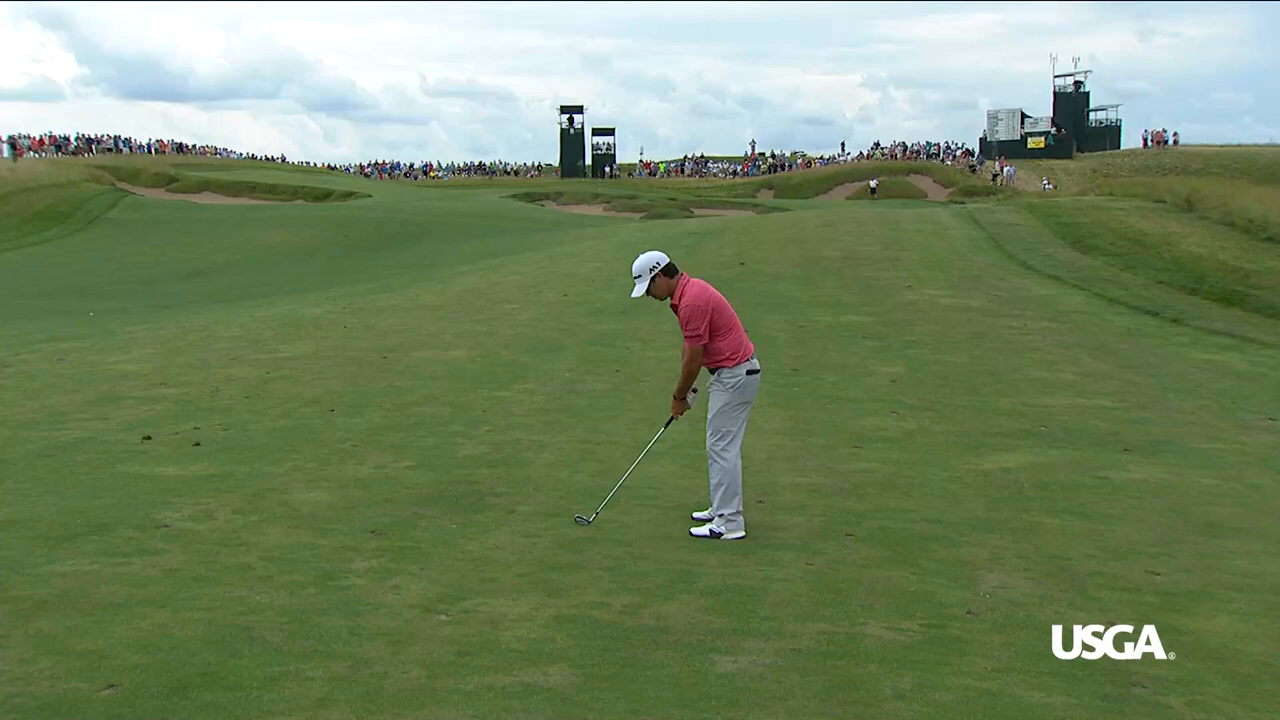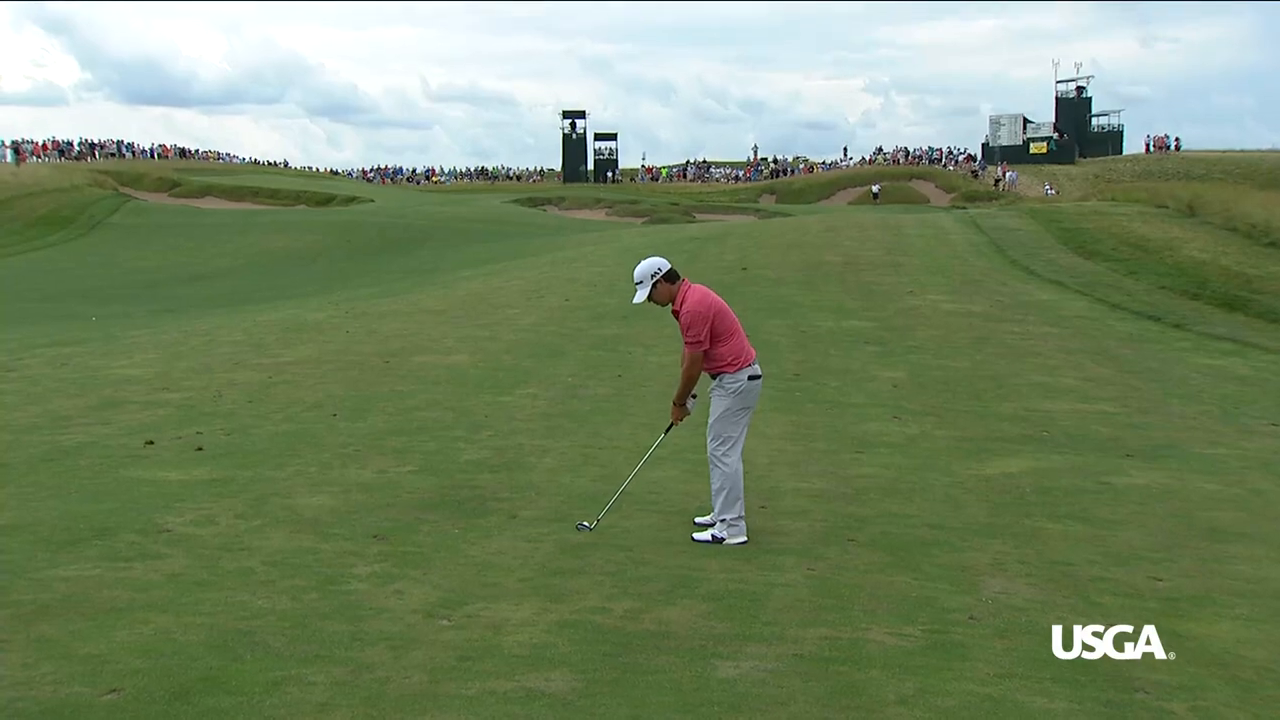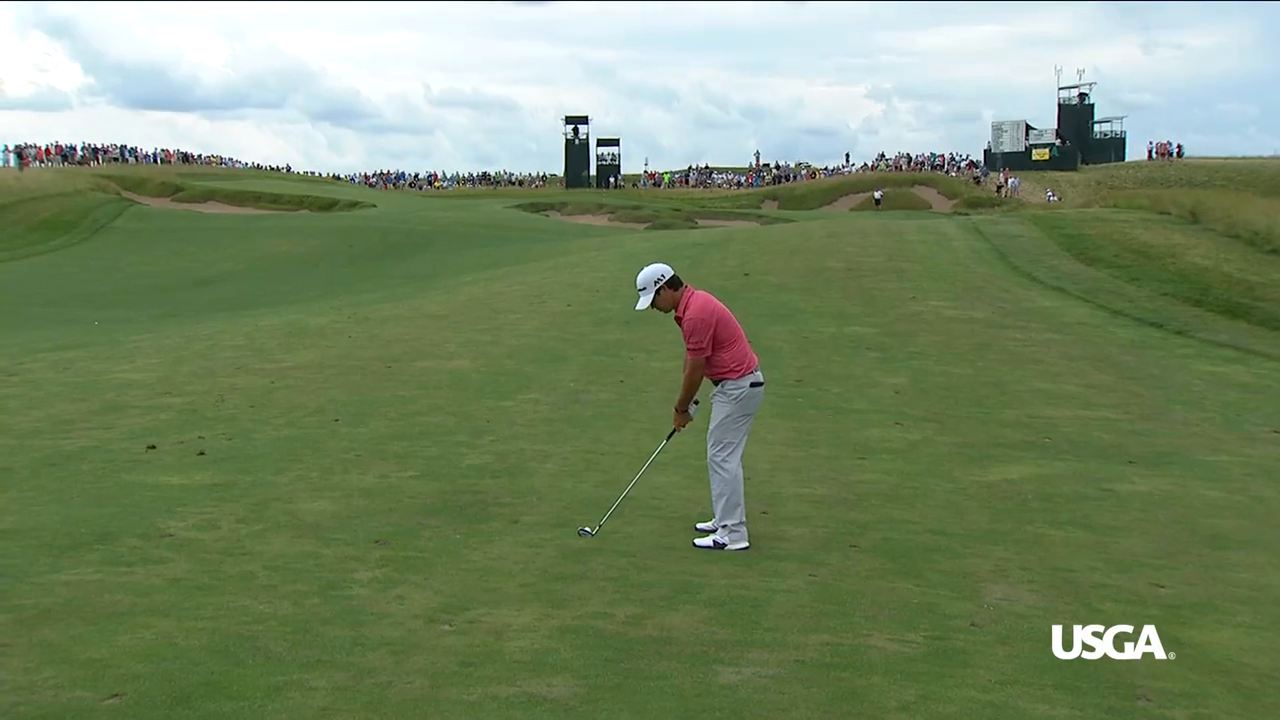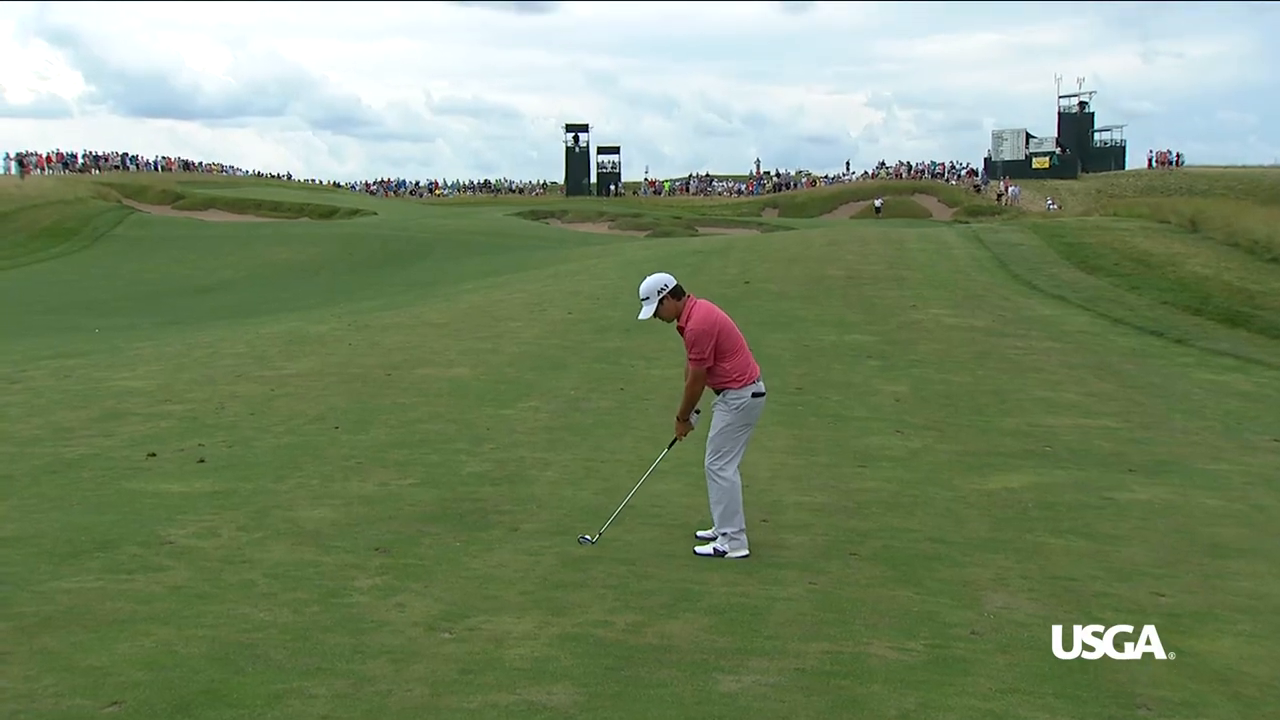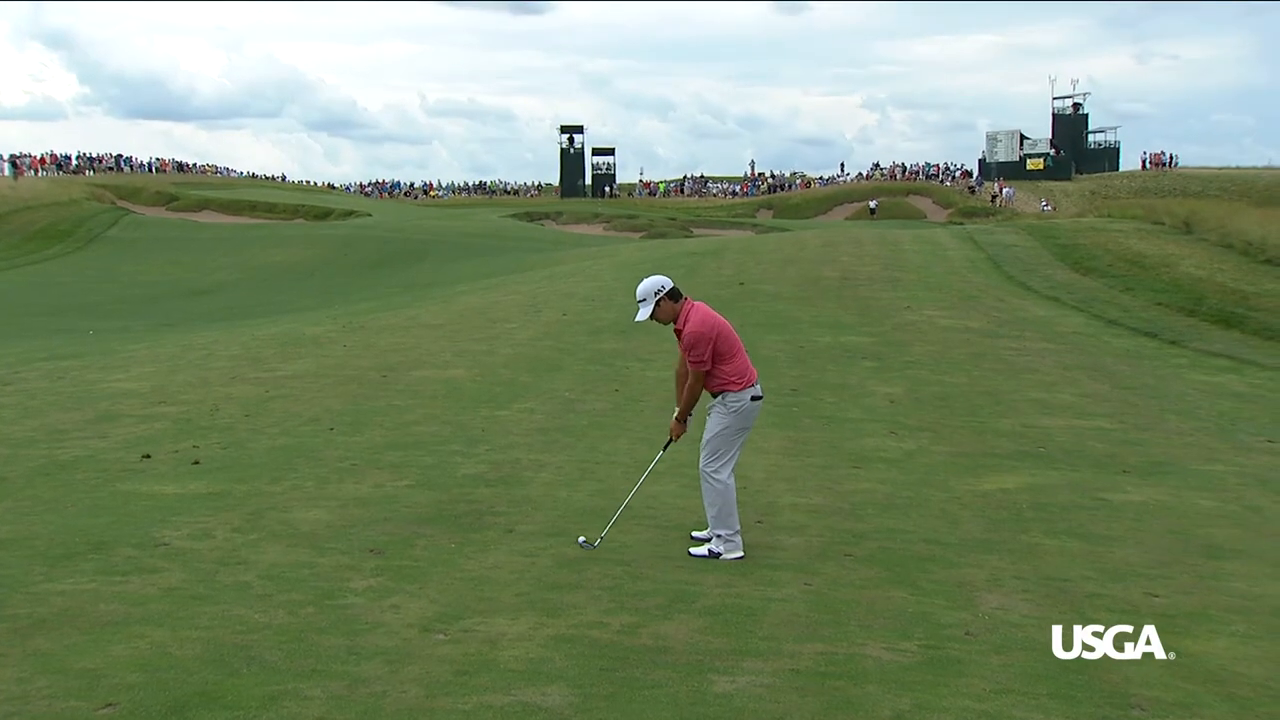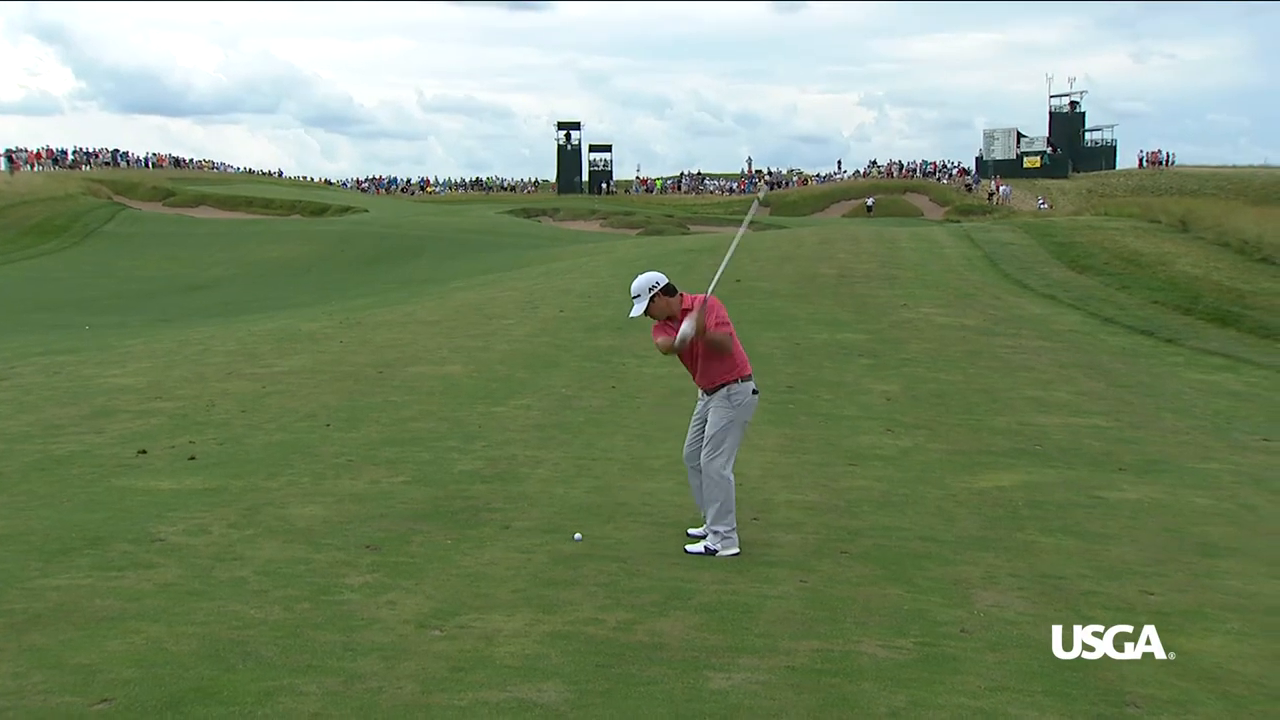
dt=0.3s
person 1, frame 1
left shoulder: (692, 301)
right shoulder: (689, 289)
left elbow: (694, 358)
right elbow: (689, 348)
left wrist: (679, 396)
right wrist: (682, 391)
left hip: (734, 374)
right hip: (733, 371)
left knee: (722, 446)
right knee: (719, 443)
left ankle: (729, 522)
right ankle: (723, 509)
person 1, frame 2
left shoulder: (693, 308)
right shoulder: (690, 296)
left elbow: (693, 364)
right elbow: (689, 354)
left wrist: (678, 402)
right wrist: (683, 396)
left hip: (736, 380)
right hip: (734, 377)
left knee: (723, 452)
right knee: (719, 448)
left ankle: (731, 528)
right ankle: (724, 514)
person 1, frame 3
left shoulder: (696, 314)
right shoulder: (694, 301)
left elbow: (695, 370)
right elbow: (691, 359)
left wrist: (680, 409)
right wrist: (685, 403)
left hip: (738, 386)
right hip: (736, 383)
left knee: (723, 456)
right knee: (720, 453)
left ankle: (733, 533)
right ankle: (726, 519)
person 1, frame 4
left shoulder: (698, 325)
right shoulder: (696, 310)
left elbow: (696, 381)
right elbow: (692, 367)
left wrist: (681, 418)
right wrist: (686, 411)
left hip: (739, 396)
right hip: (739, 392)
left knee: (719, 465)
right knee: (721, 462)
left ankle: (733, 541)
right ankle: (726, 527)
person 1, frame 5
left shoulder: (696, 328)
right shoulder: (685, 319)
left elbow: (697, 381)
right elbow: (683, 365)
left wrist: (680, 418)
right wrist: (678, 414)
left hip: (736, 399)
right hip: (729, 397)
left knee: (714, 468)
right knee: (712, 463)
left ankle: (727, 543)
right ankle: (720, 528)
person 1, frame 6
left shoulder: (706, 304)
right shoulder: (661, 326)
left elbow: (727, 346)
right elbow: (666, 347)
left wrist: (701, 329)
right wrist: (684, 334)
left hip: (733, 393)
right hip: (709, 395)
left knee: (714, 464)
right knee: (694, 458)
left ankle: (724, 540)
right ankle: (715, 525)
